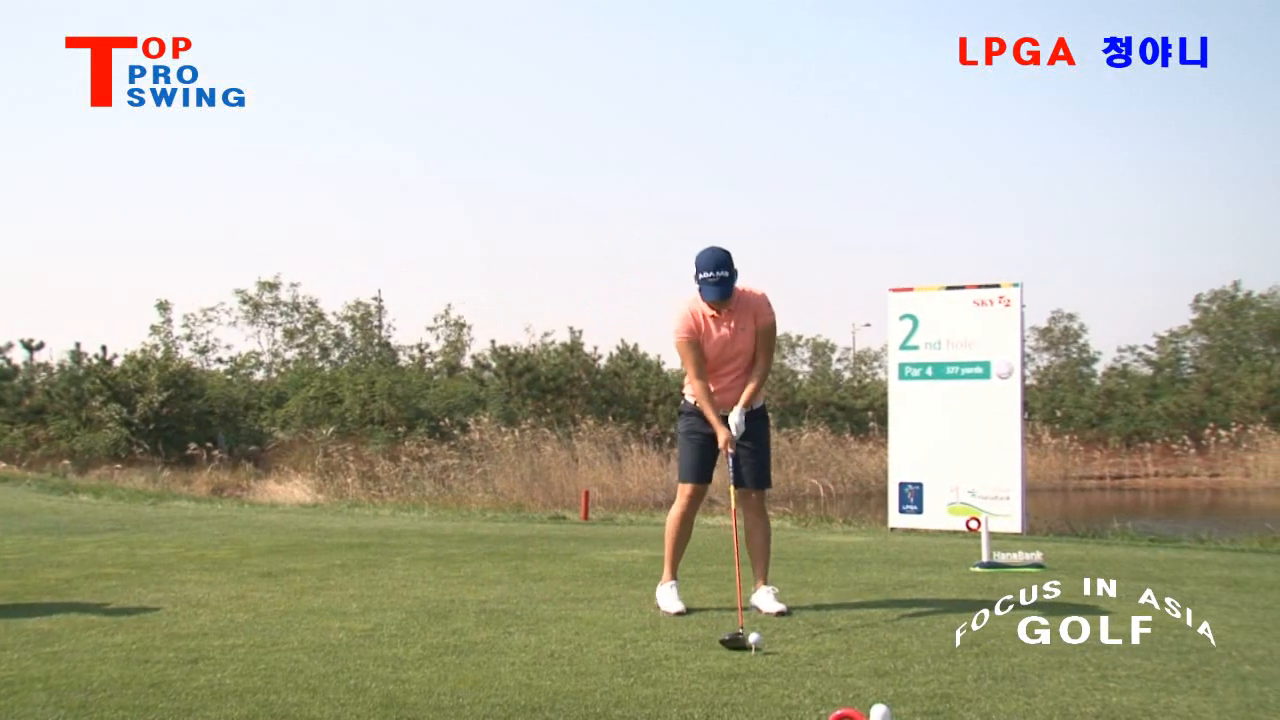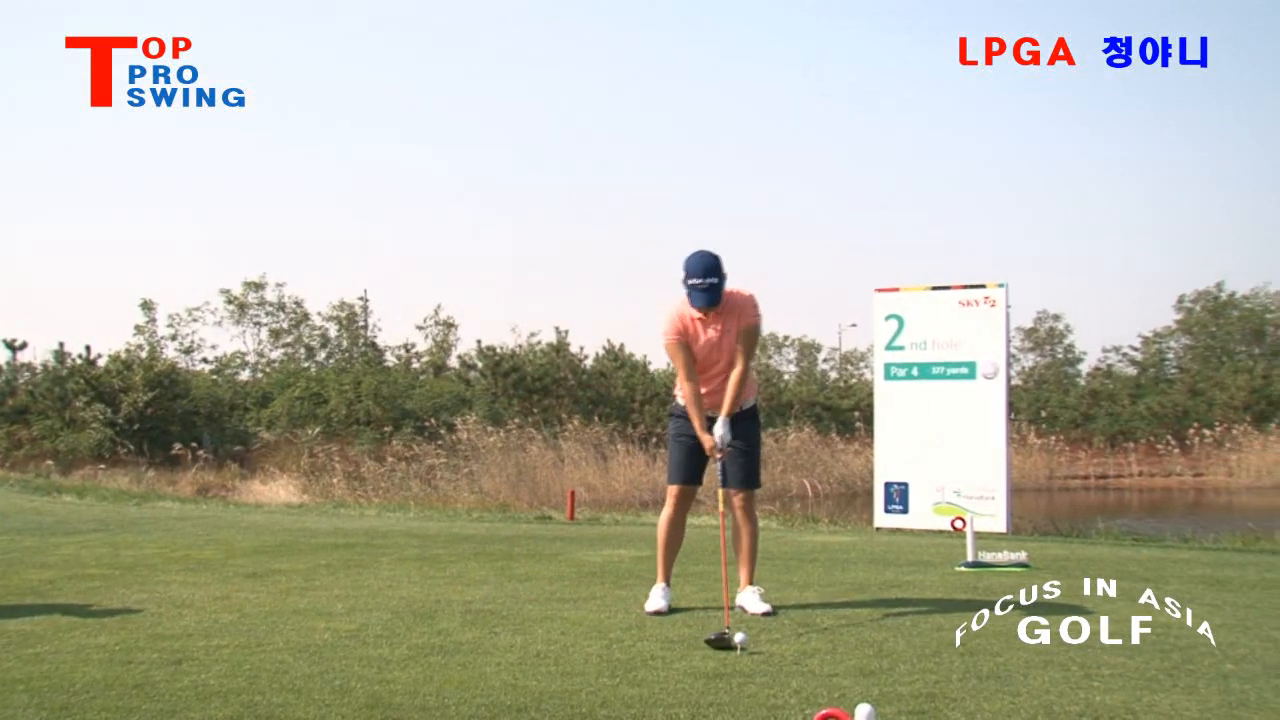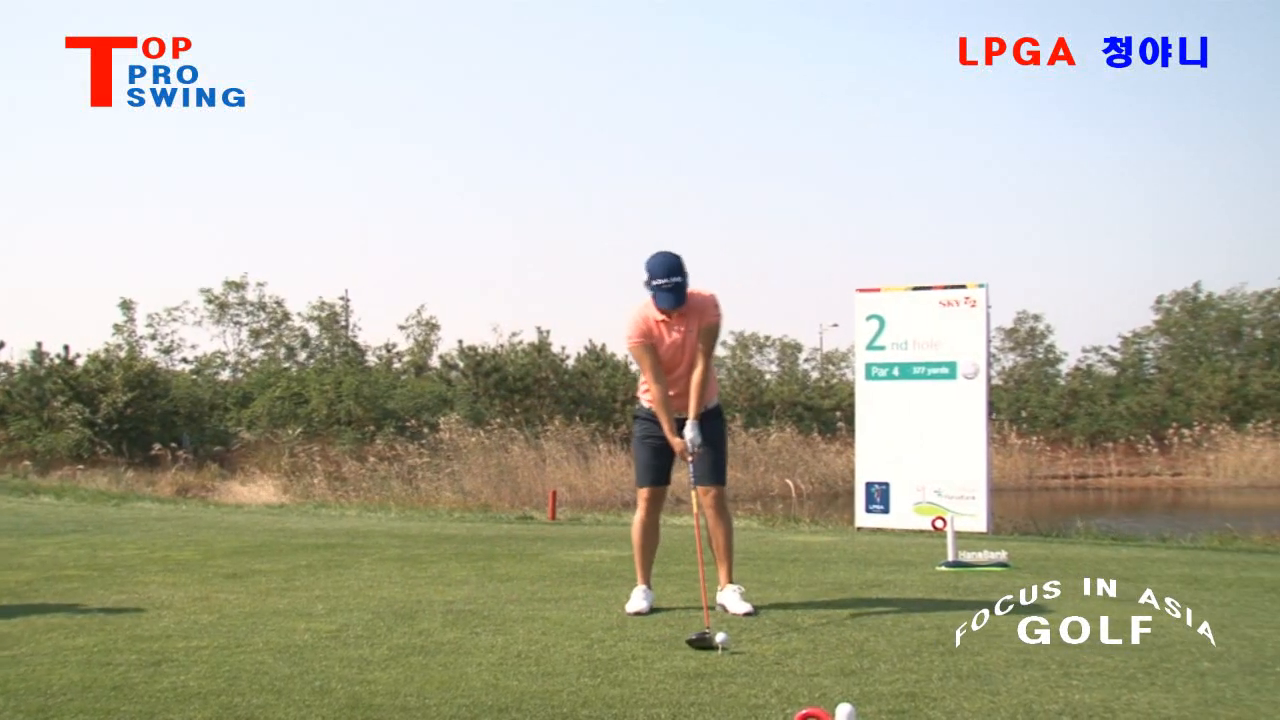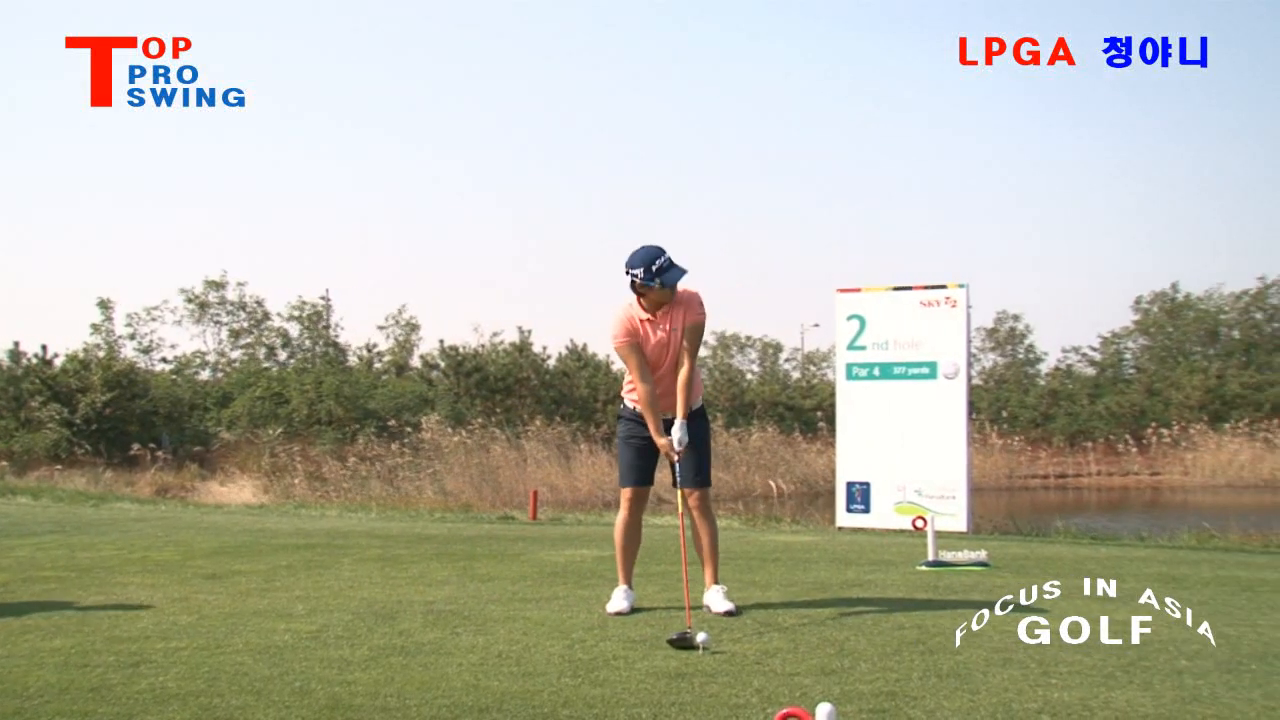
dt=0.3s
person 1, frame 1
left shoulder: (758, 303)
right shoulder: (689, 318)
left elbow: (763, 360)
right elbow: (698, 379)
left wrist: (741, 408)
right wrist: (719, 427)
left hip: (749, 413)
right hip: (700, 413)
left knee: (755, 500)
right knee: (689, 496)
left ankle: (761, 589)
right ankle: (668, 582)
person 1, frame 2
left shoulder: (745, 305)
right shoulder: (677, 320)
left elbow: (741, 366)
right elbow: (688, 380)
left wrist: (724, 420)
right wrist: (703, 434)
left hip: (739, 414)
right hip: (689, 414)
left knee: (742, 500)
right knee: (677, 497)
left ankle: (747, 588)
right ankle: (661, 585)
person 1, frame 3
left shoulder: (707, 305)
right shoulder: (640, 323)
left elbow: (702, 366)
right elbow: (656, 383)
left wrist: (693, 423)
right wrist: (672, 437)
left hip: (704, 413)
right hip: (654, 417)
left knee: (713, 497)
right knee: (648, 499)
left ankle: (727, 587)
right ankle: (642, 587)
person 1, frame 4
left shoulder: (691, 303)
right shoulder: (625, 323)
left elbow: (687, 366)
right elbow: (643, 382)
left wrist: (680, 423)
right wrist: (658, 436)
left hip: (689, 414)
right hip: (638, 416)
left knee: (698, 499)
right knee: (631, 500)
left ankle: (713, 588)
right ankle: (623, 587)
